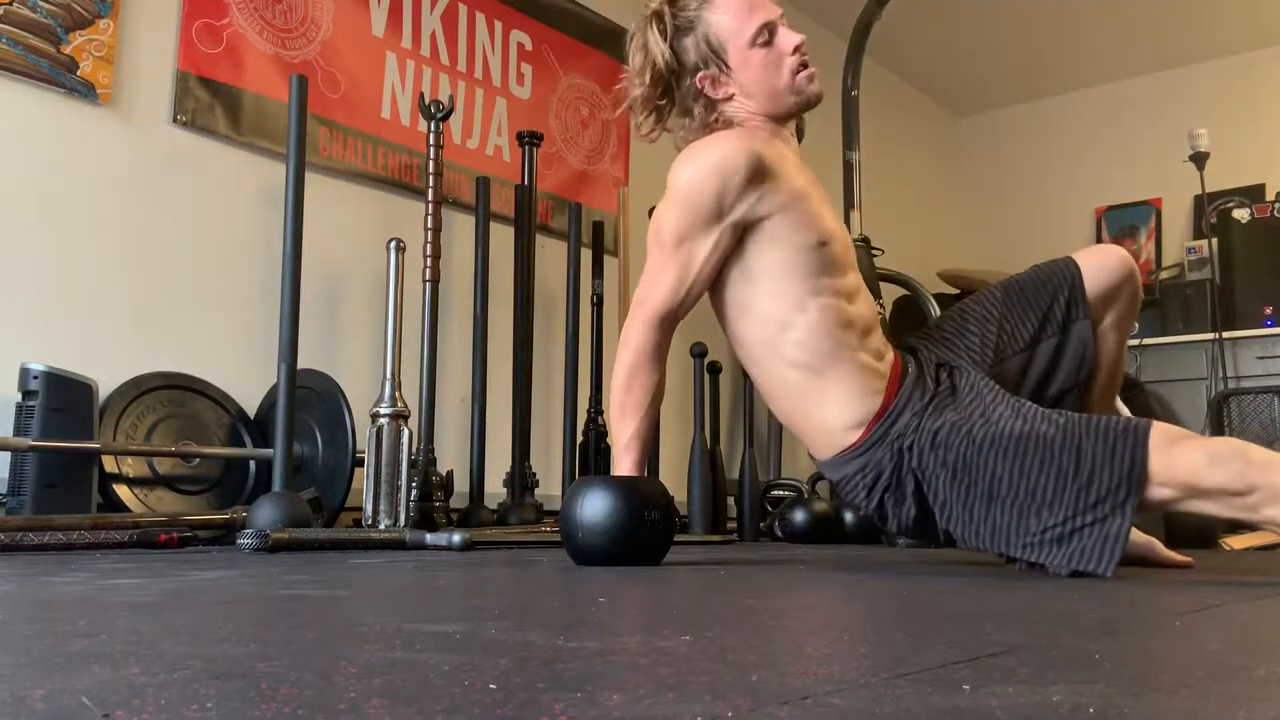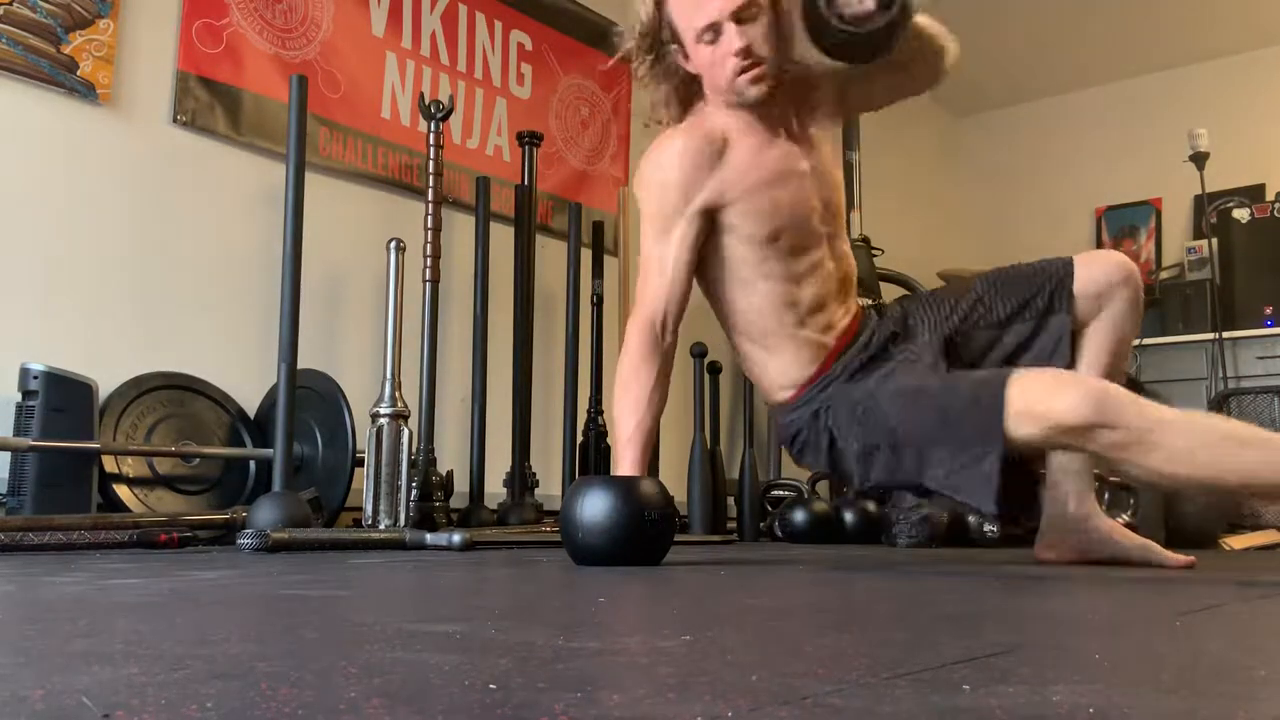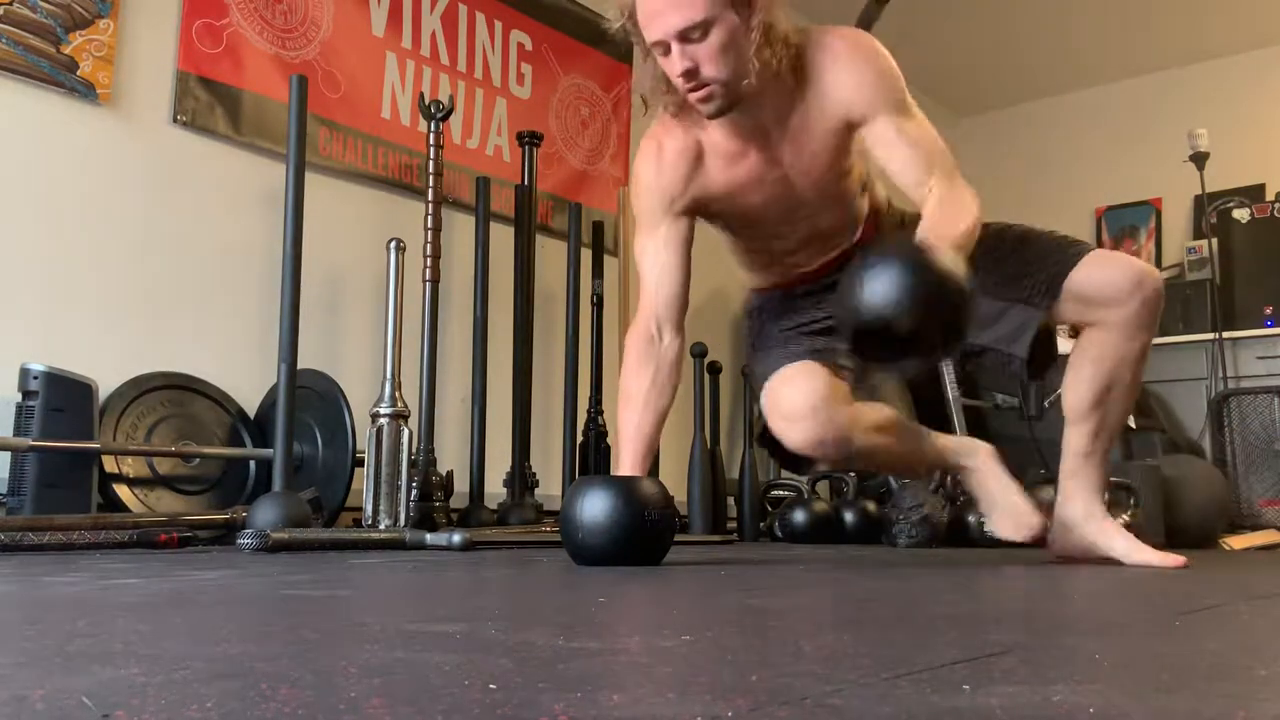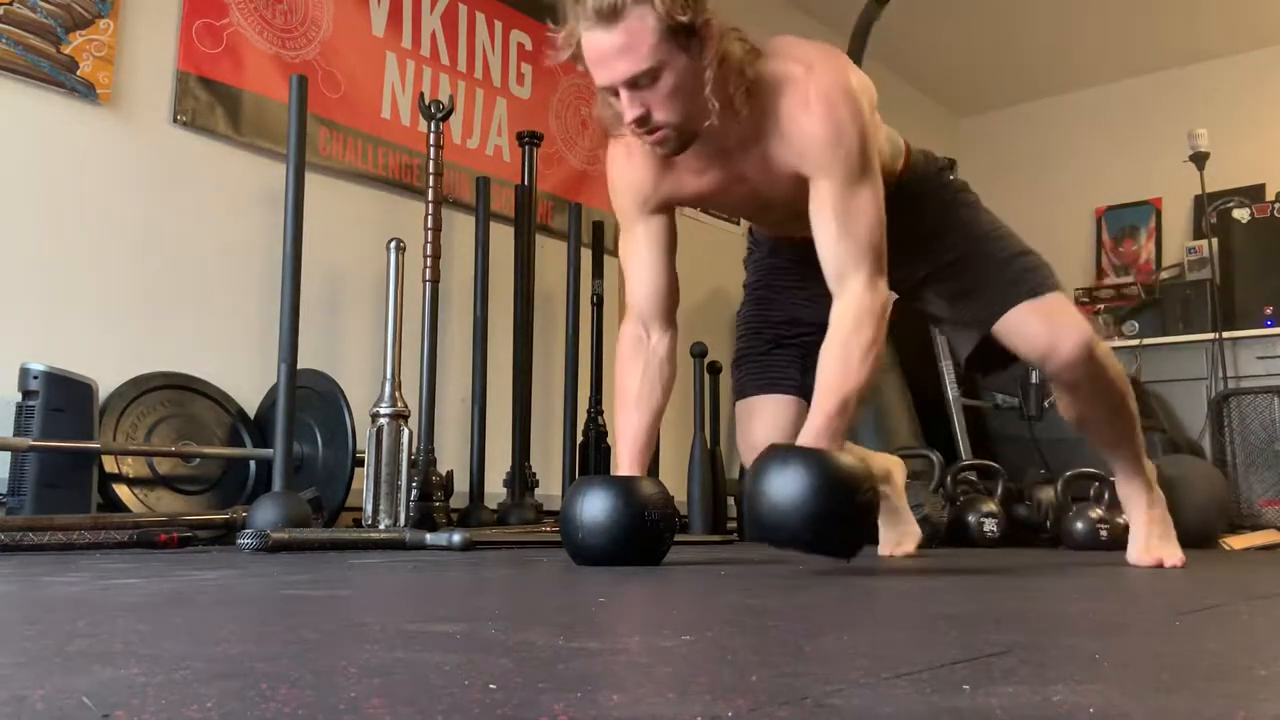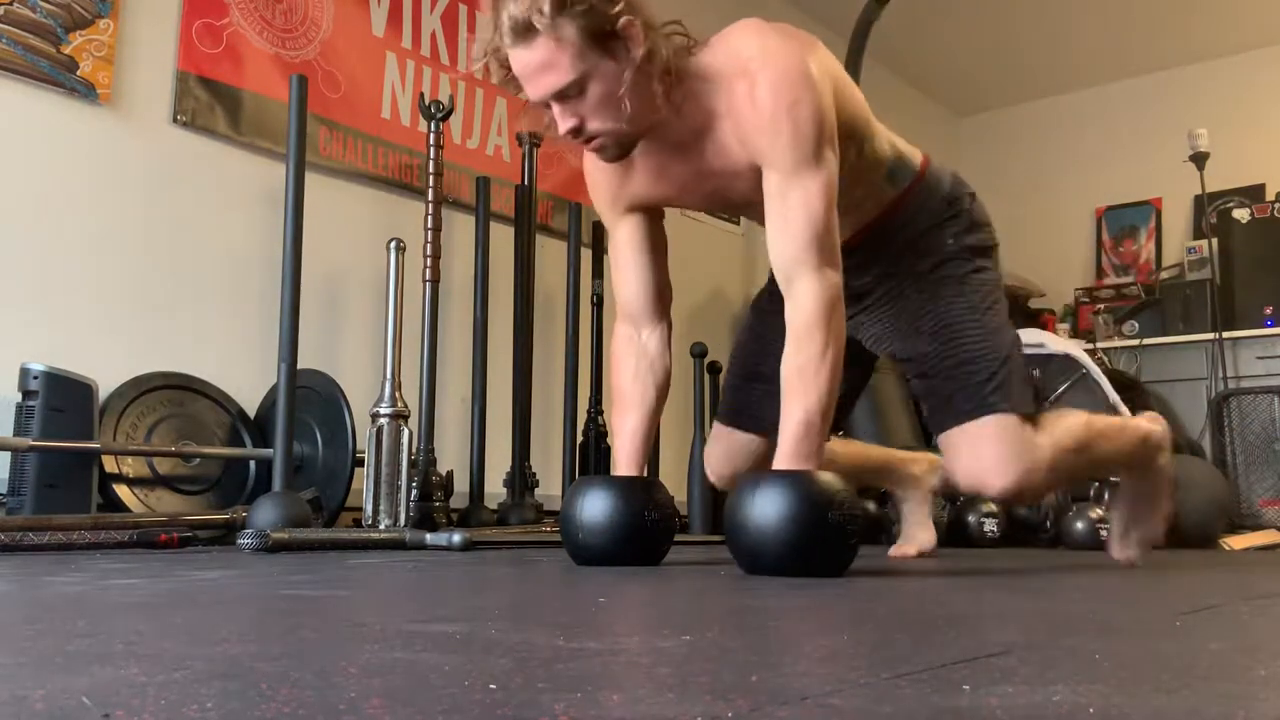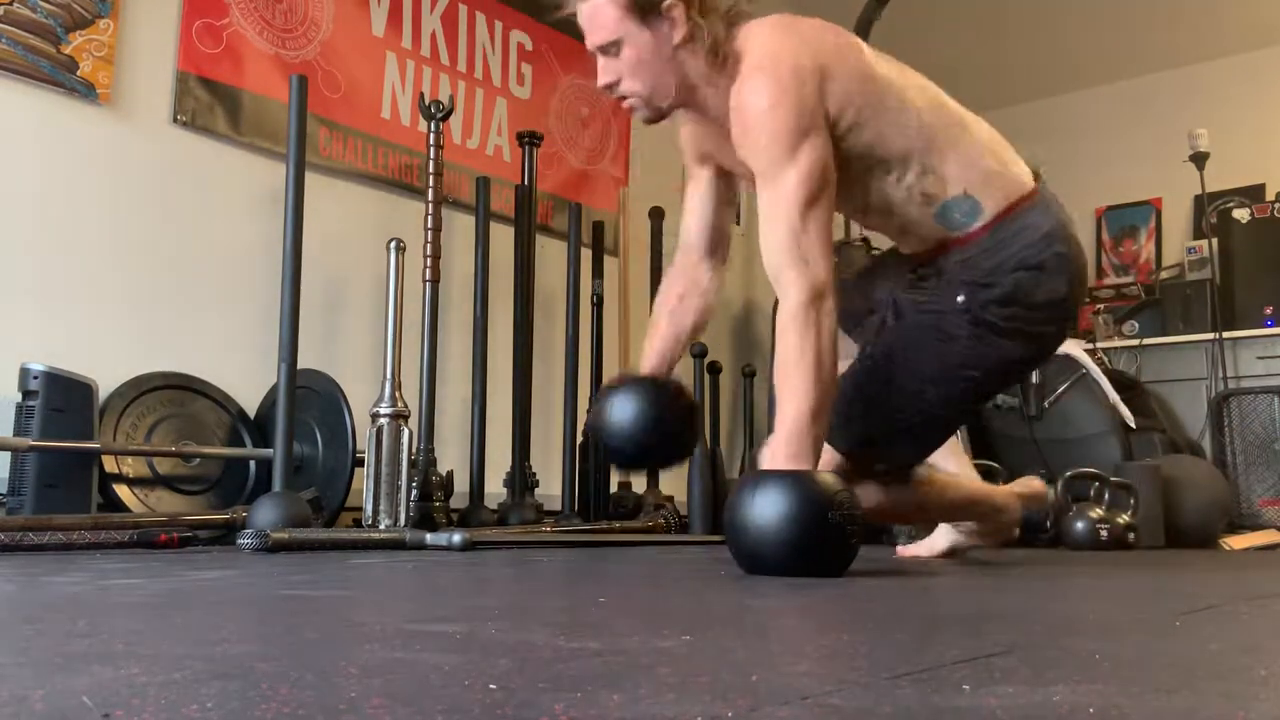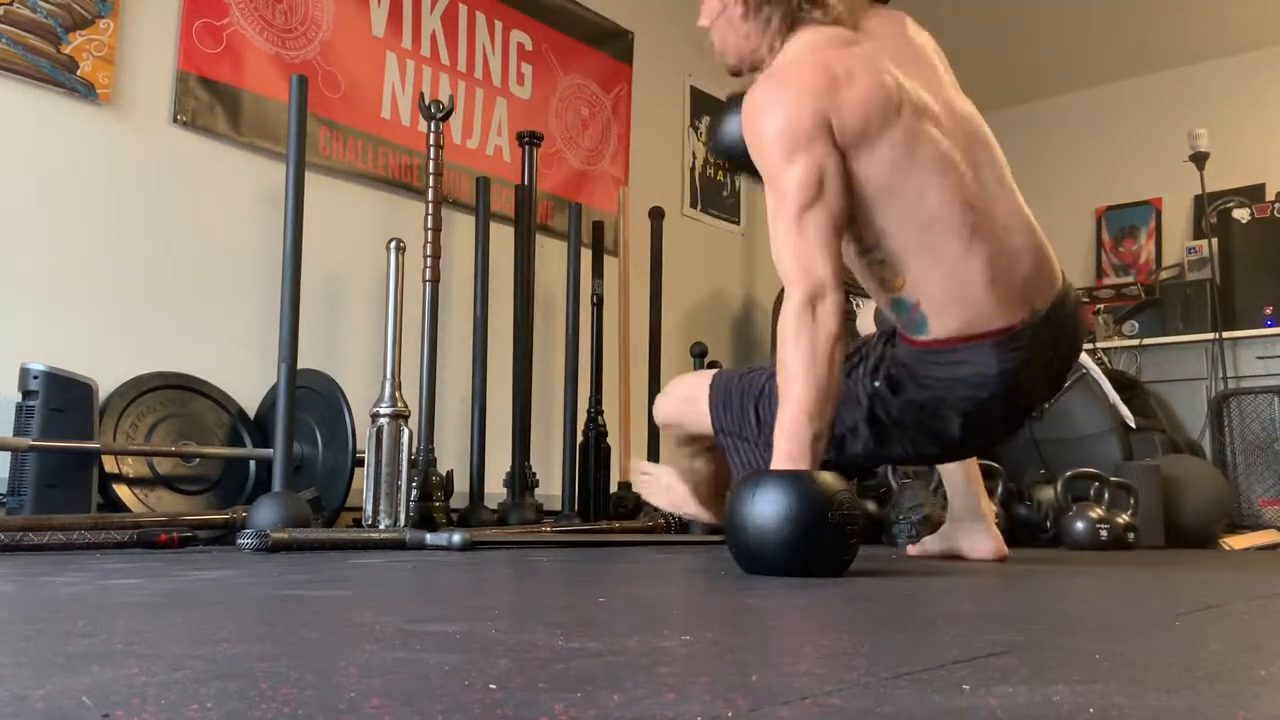
dt=0.4s
person 1, frame 1
left shoulder: (769, 154)
right shoulder: (724, 163)
right elbow: (649, 320)
right wrist: (626, 487)
left hip: (918, 378)
right hip: (904, 449)
left knee: (1110, 271)
right knee: (1207, 469)
left ankle: (1085, 511)
person 1, frame 2
left shoulder: (805, 93)
right shoulder: (689, 156)
left elbow: (935, 61)
right elbow: (651, 326)
right wrist: (626, 485)
left hip: (884, 337)
right hip: (835, 407)
left knee: (1110, 279)
right knee: (1067, 405)
left ankle: (1070, 514)
person 1, frame 3
left shoulder: (841, 62)
right shoulder: (669, 158)
left elbow: (950, 193)
right elbow: (656, 329)
left wrist: (933, 258)
right hip: (791, 302)
left knee: (1130, 286)
right knee: (805, 425)
left ankle: (1076, 510)
right ankle: (962, 460)
person 1, frame 4
left shoulder: (814, 96)
right shoulder: (635, 160)
left elbow: (862, 291)
right elbow: (647, 328)
left wrist: (817, 445)
left hip: (908, 201)
right hip: (788, 245)
left knee: (1068, 345)
right knee: (768, 458)
left ankle: (1140, 492)
right ankle: (879, 476)
person 1, frame 5
left shoulder: (766, 79)
right shoulder: (613, 168)
left elbow: (813, 292)
right elbow: (640, 328)
left wrist: (793, 478)
right wrist: (627, 486)
left hip: (921, 234)
right hip: (808, 251)
left knee: (998, 473)
right knee: (729, 469)
left ankle: (1141, 446)
right ankle: (909, 471)
person 1, frame 6
left shoulder: (770, 82)
right shoulder: (698, 123)
left elbow: (803, 293)
right elbow: (697, 265)
left wrist: (793, 478)
right wrist: (646, 380)
left hip: (1010, 264)
right hip: (967, 249)
left knee: (782, 478)
right knee: (843, 336)
left ankle: (993, 507)
right ankle: (965, 510)
person 1, frame 7
left shoulder: (785, 93)
left elbow: (813, 299)
left wrist: (788, 479)
left hip: (962, 375)
left knee: (675, 405)
left ankle: (713, 507)
right ankle: (970, 523)
